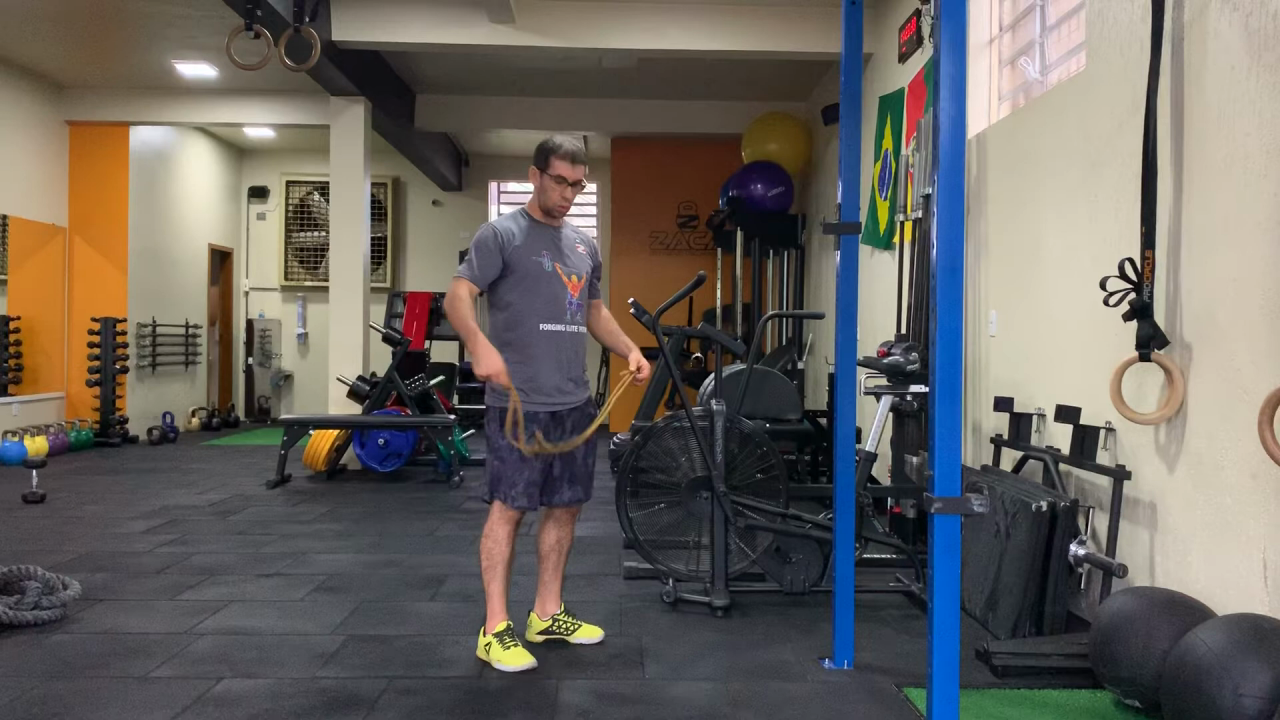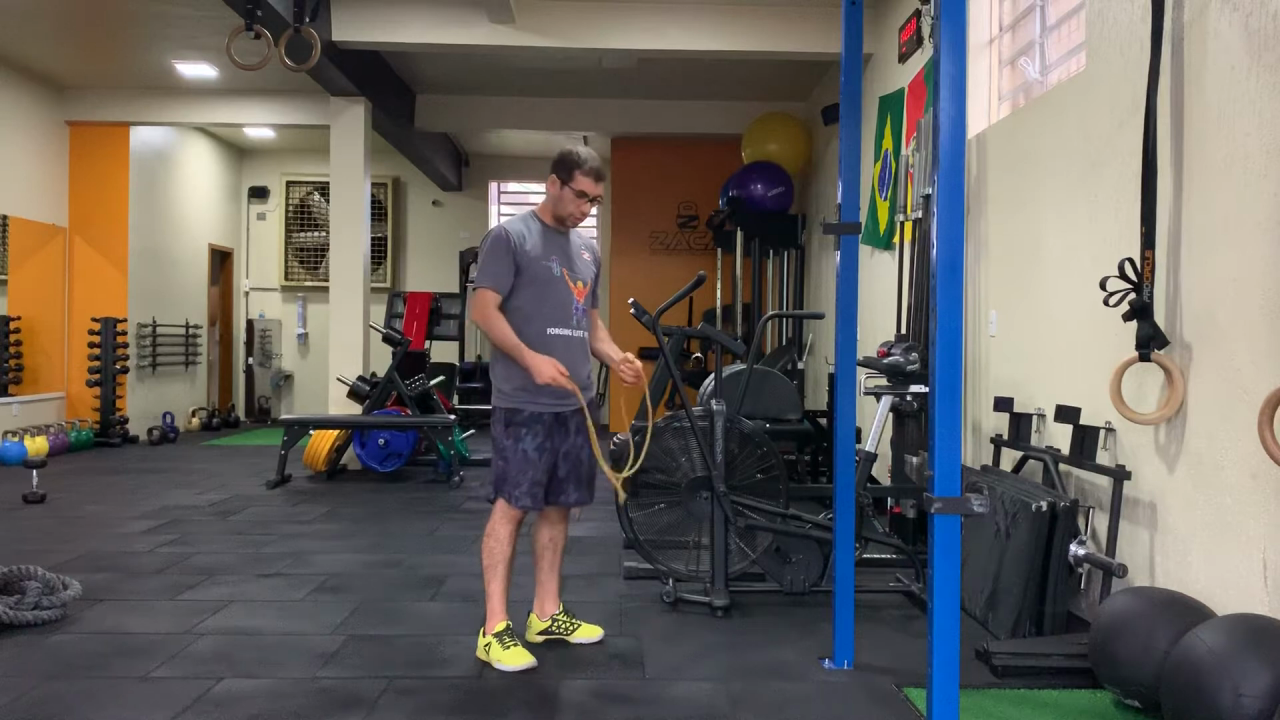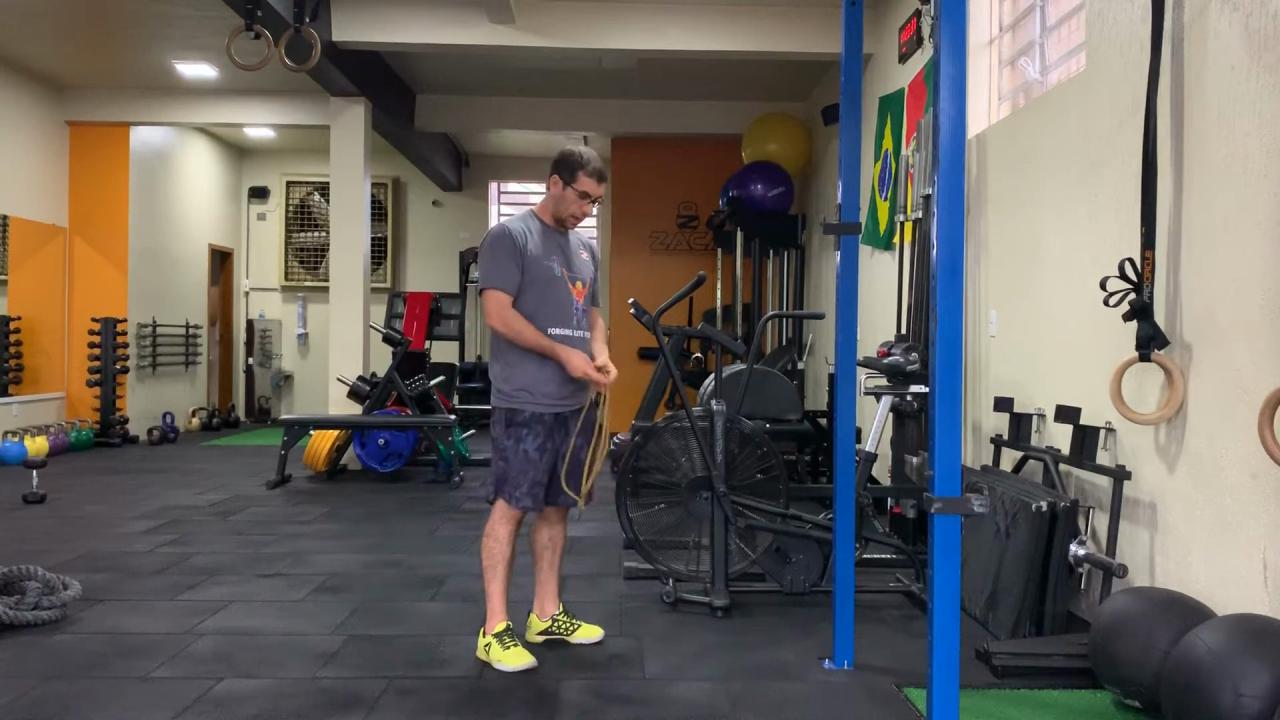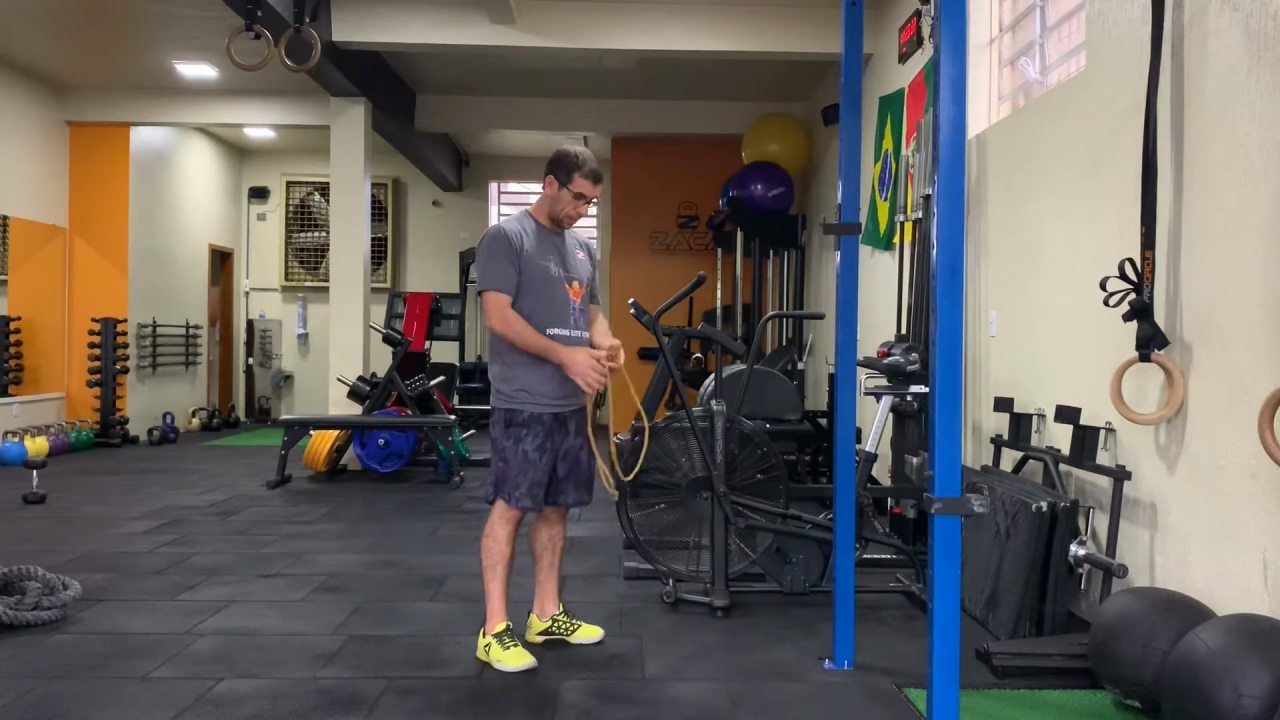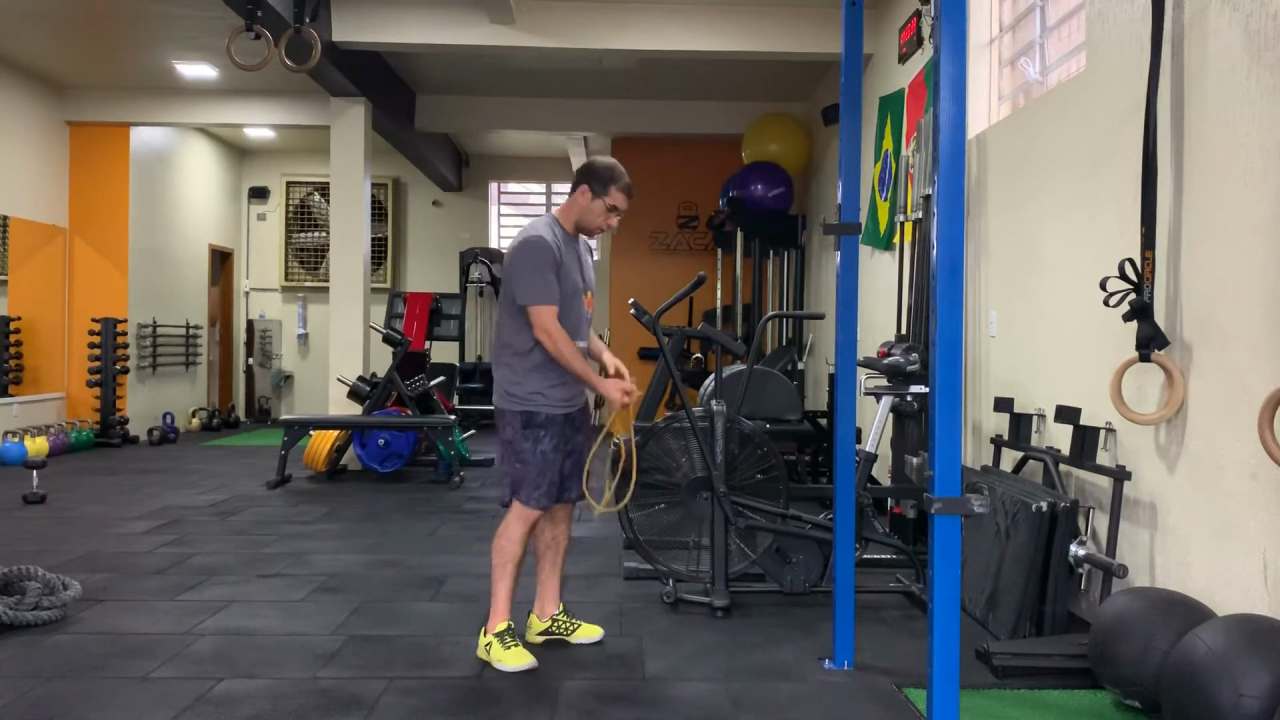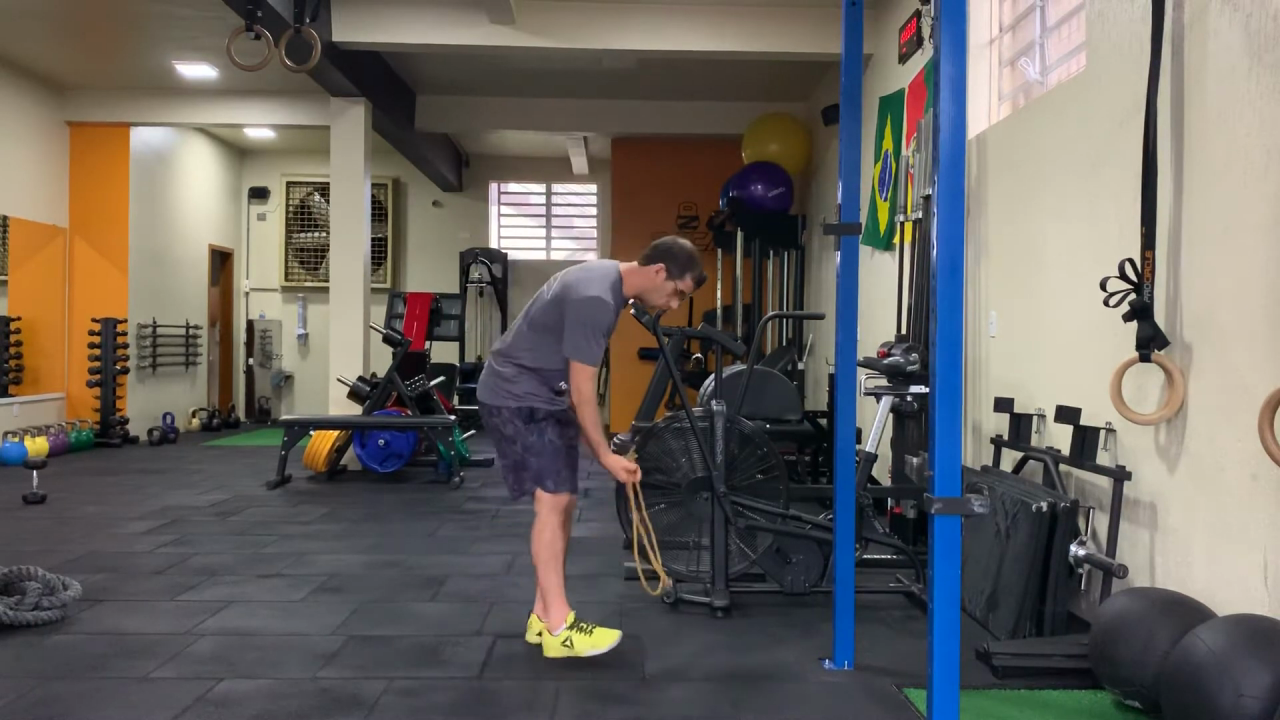
dt=0.5s
person 1, frame 1
left shoulder: (585, 245)
right shoulder: (500, 235)
right elbow: (458, 295)
left wrist: (629, 348)
right wrist: (478, 344)
left hip: (574, 401)
right hip: (520, 402)
left knee: (564, 507)
right knee: (508, 507)
left ankle: (547, 614)
right ankle: (495, 628)
person 1, frame 2
left shoulder: (587, 249)
right shoulder: (509, 237)
right elbow: (484, 308)
left wrist: (614, 356)
right wrist: (529, 357)
left hip: (575, 404)
right hip: (524, 403)
left knee: (558, 508)
right knee: (511, 507)
left ankle: (546, 614)
right ankle: (494, 629)
person 1, frame 3
left shoulder: (586, 248)
right shoulder: (510, 237)
right elbow: (498, 313)
left wrist: (601, 354)
right wrist: (563, 353)
left hip: (574, 404)
right hip: (525, 404)
left knee: (556, 507)
right knee: (511, 507)
left ankle: (547, 614)
right ankle: (495, 628)
person 1, frame 4
left shoulder: (582, 247)
right shoulder: (506, 237)
right elbow: (498, 315)
left wrist: (604, 341)
right wrist: (565, 355)
left hip: (572, 404)
right hip: (523, 404)
left knee: (556, 508)
right knee: (510, 508)
left ankle: (546, 615)
right ankle: (494, 629)
person 1, frame 5
left shoulder: (579, 247)
right shoulder: (538, 243)
right elbow: (546, 330)
left wrist: (606, 357)
right wrist: (601, 383)
left hip: (567, 399)
right hip: (531, 400)
left knee: (562, 505)
right knee: (529, 508)
left ankle: (547, 614)
right ankle: (497, 629)
person 1, frame 6
left shoulder: (612, 281)
right shoulder: (595, 298)
right elbow: (583, 387)
right wrist: (605, 456)
left hip: (543, 395)
right hip: (515, 396)
left knee: (561, 502)
right knee: (553, 499)
left ankle: (545, 615)
right ankle: (558, 626)
